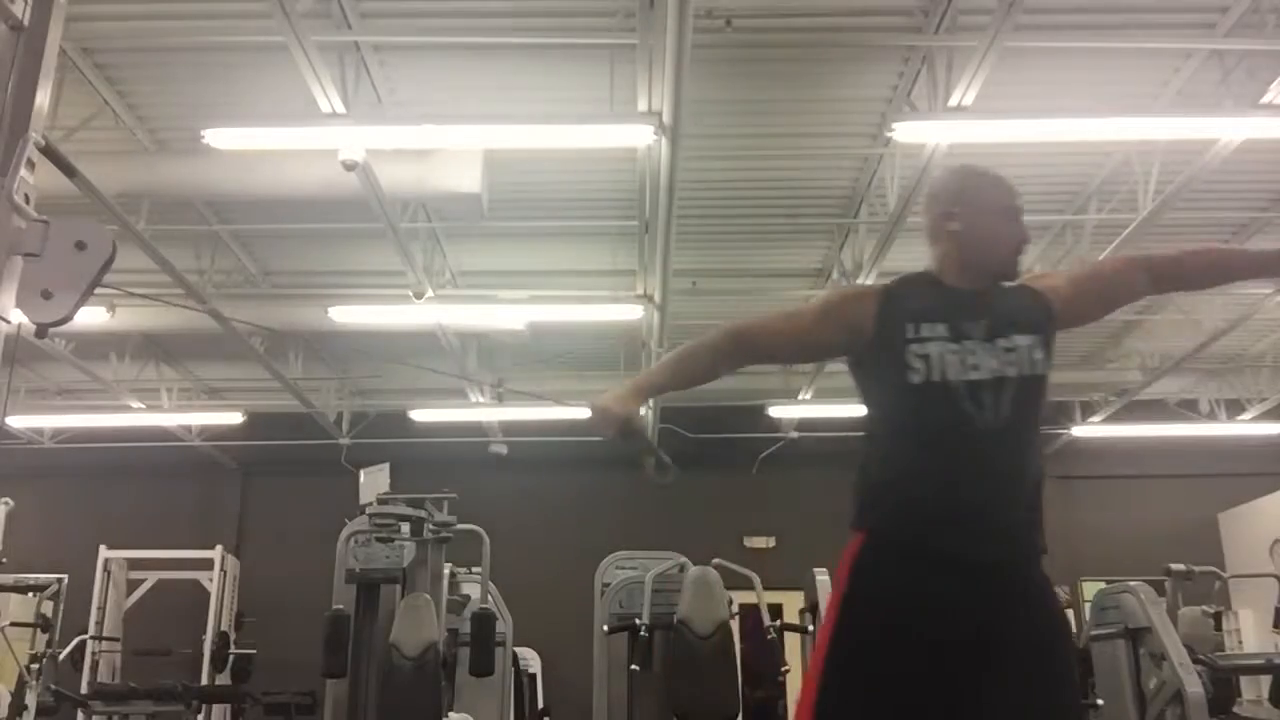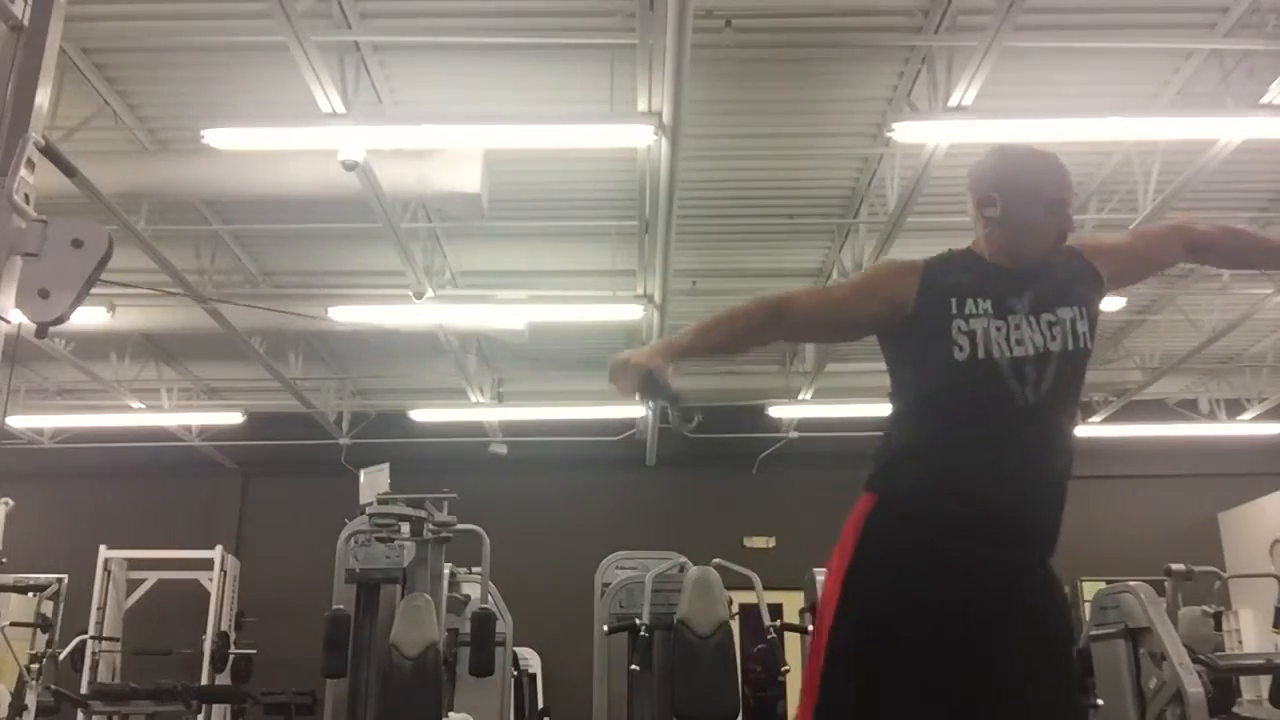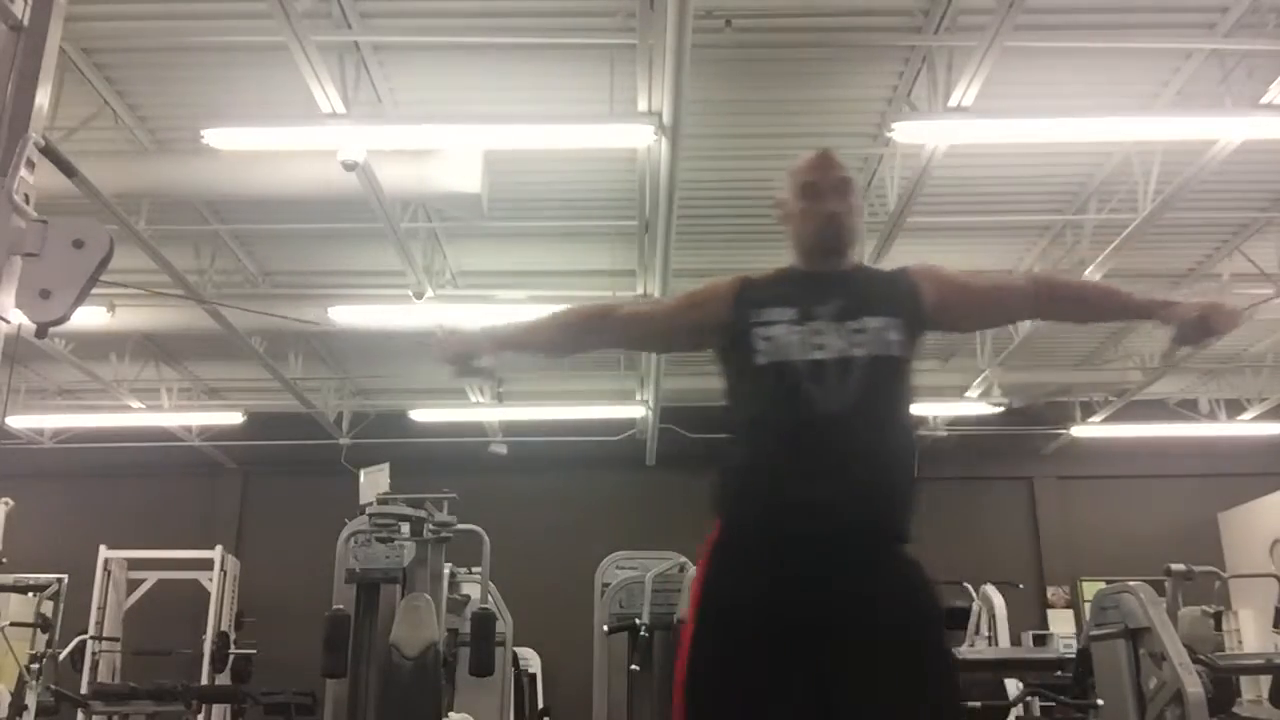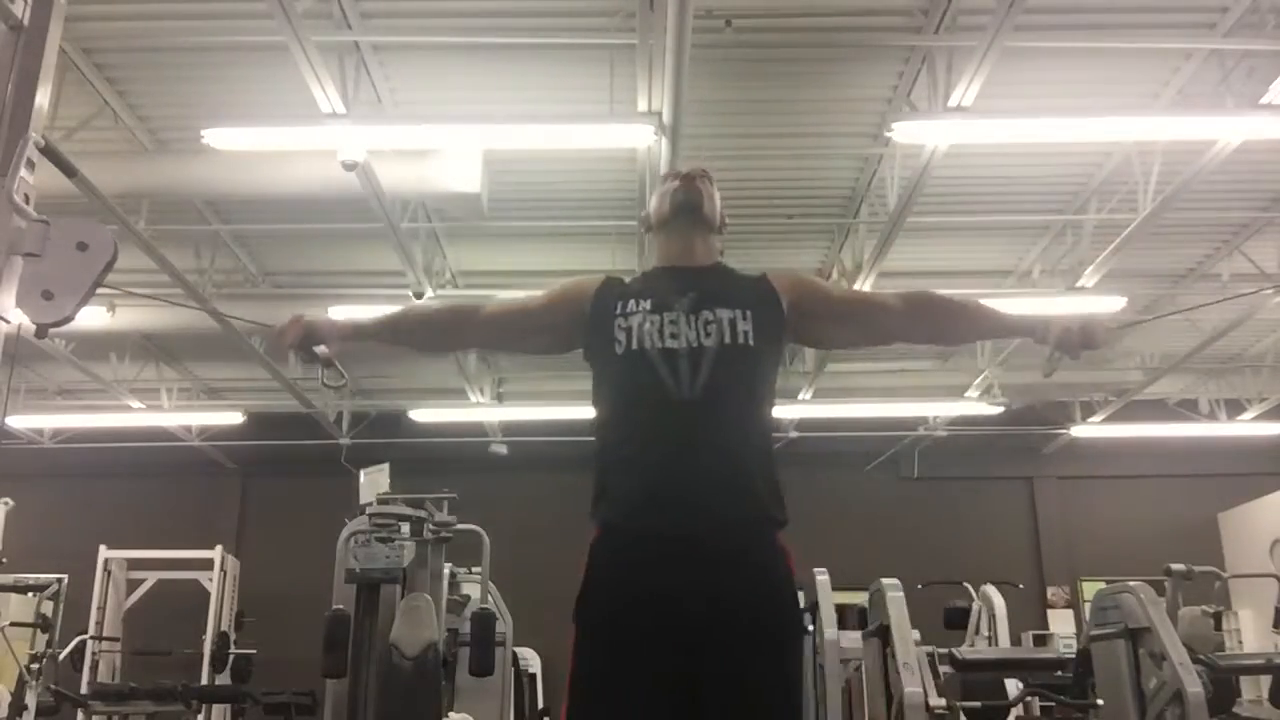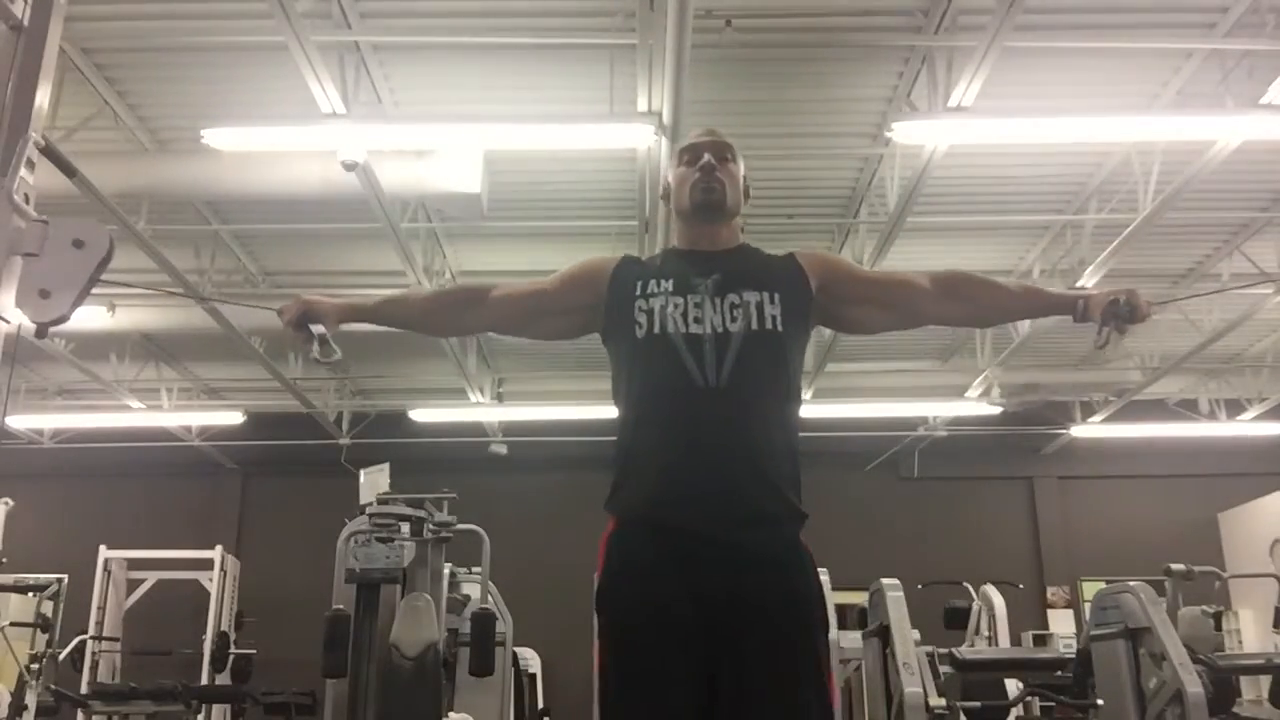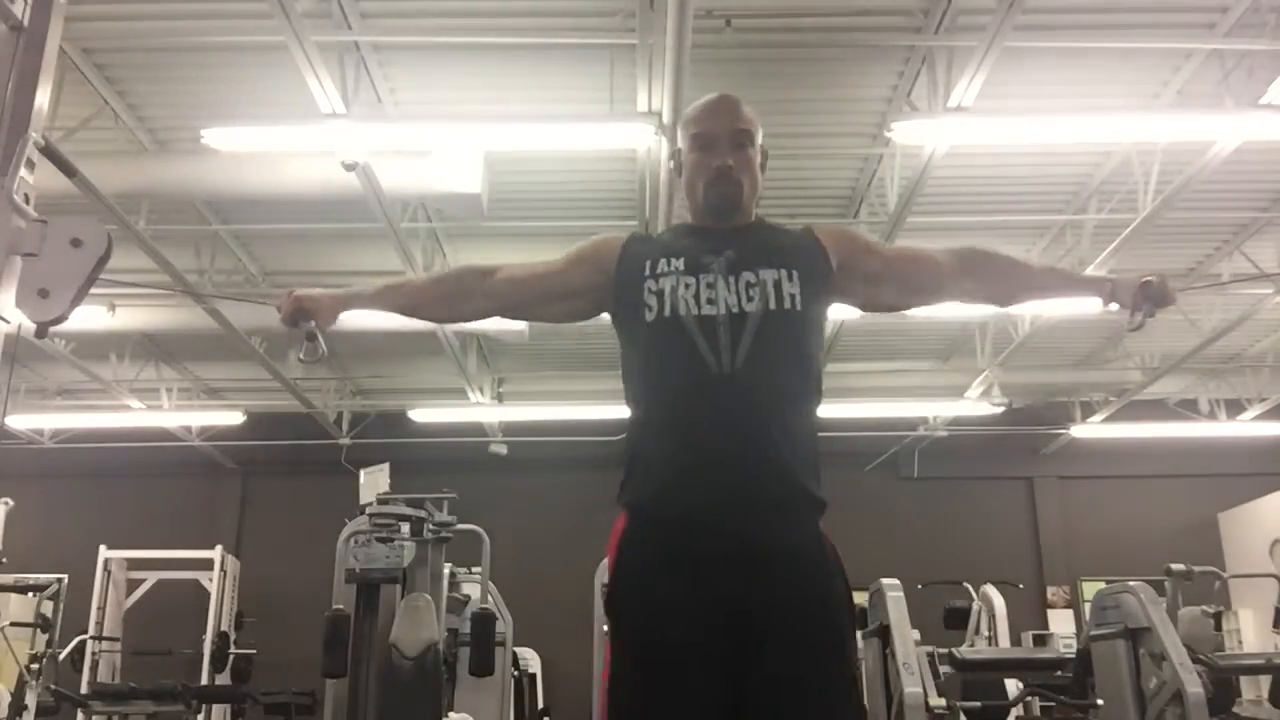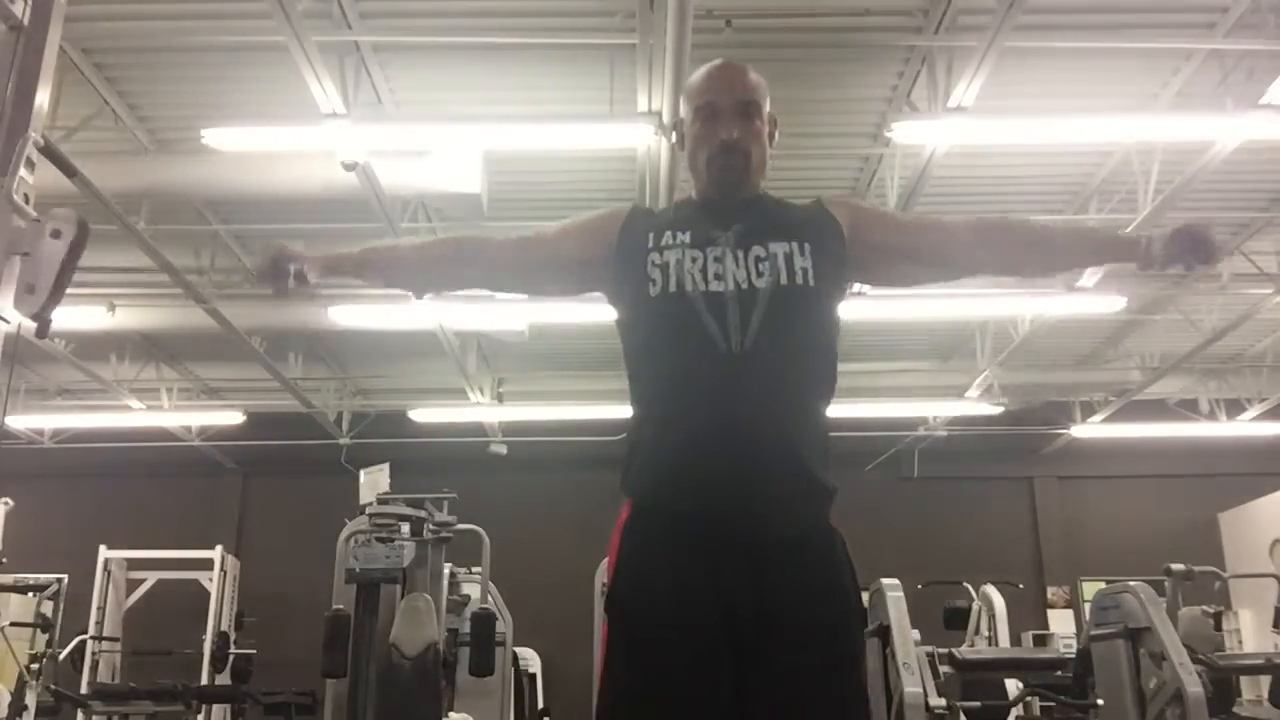
dt=0.7s
person 1, frame 1
left shoulder: (1037, 307)
right shoulder: (874, 312)
left elbow: (1148, 272)
right elbow: (745, 340)
right wrist: (636, 391)
left hip: (1008, 578)
right hip: (897, 572)
person 1, frame 2
left shoulder: (1082, 272)
right shoulder: (914, 287)
left elbow: (1187, 240)
right elbow: (782, 313)
right wrist: (664, 351)
left hip: (1017, 559)
right hip: (903, 547)
person 1, frame 3
left shoulder: (909, 293)
right shoulder: (738, 304)
left elbow: (1034, 292)
right elbow: (614, 321)
left wrist: (1165, 309)
right wrist: (492, 339)
left hip: (873, 566)
right hip: (756, 565)
person 1, frame 4
left shoulder: (772, 296)
right shoulder: (599, 302)
left elbow: (902, 313)
right elbow: (476, 321)
left wrist: (1036, 325)
right wrist: (348, 328)
left hip: (743, 562)
right hip: (631, 563)
person 1, frame 5
left shoulder: (801, 278)
right shoulder: (614, 282)
left elbow: (933, 295)
right elbow: (487, 305)
left wrist: (1072, 300)
right wrist: (350, 308)
left hip: (767, 556)
right hip: (651, 555)
person 1, frame 6
left shoulder: (818, 254)
right shoulder: (623, 261)
left elbow: (955, 270)
right elbow: (489, 286)
left wrist: (1099, 284)
right wrist: (343, 298)
left hip: (787, 551)
right hip: (665, 552)
person 1, frame 7
left shoulder: (831, 229)
right shoulder: (624, 237)
left elbow: (975, 241)
right elbow: (483, 255)
left wrist: (1135, 246)
right wrist: (332, 263)
left hip: (796, 542)
right hip: (668, 543)
